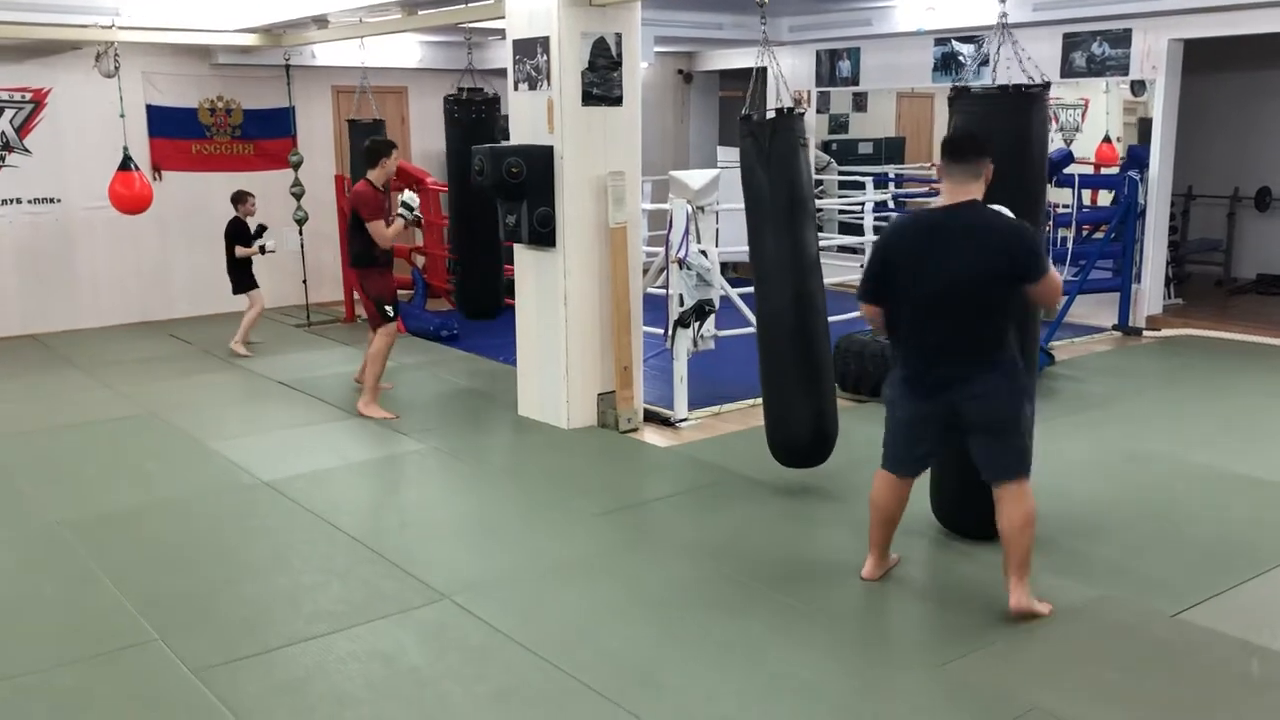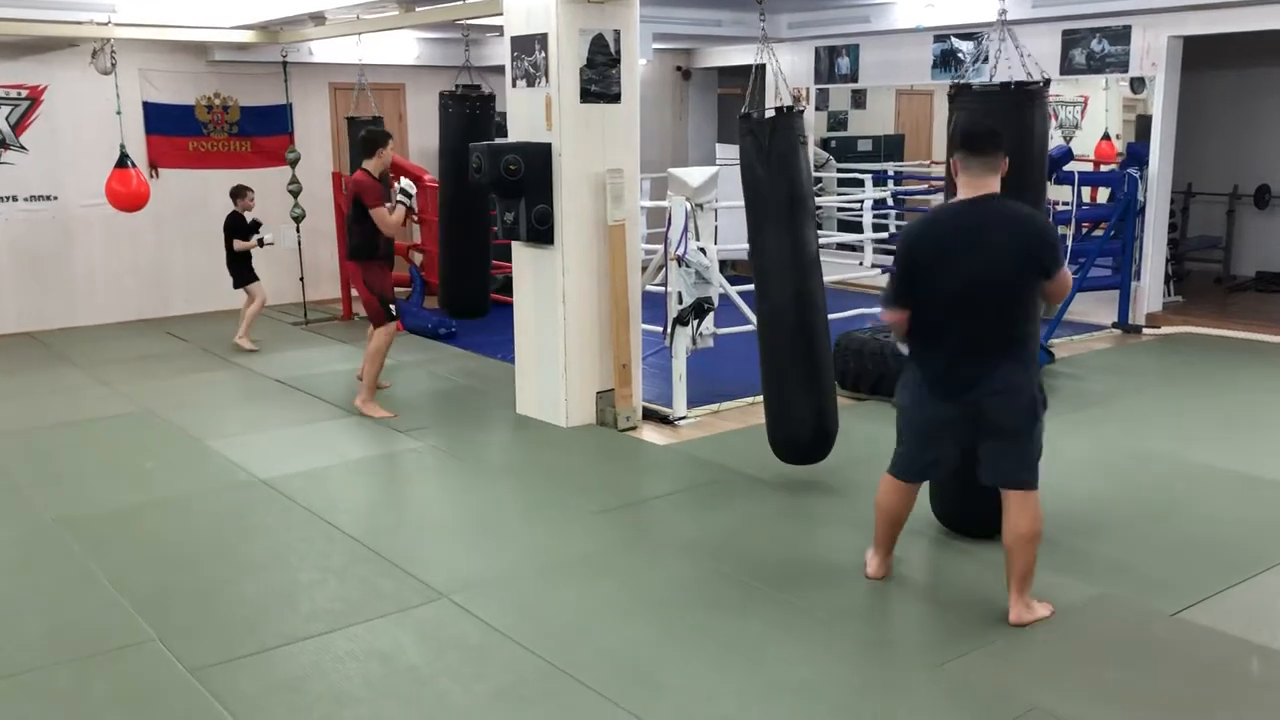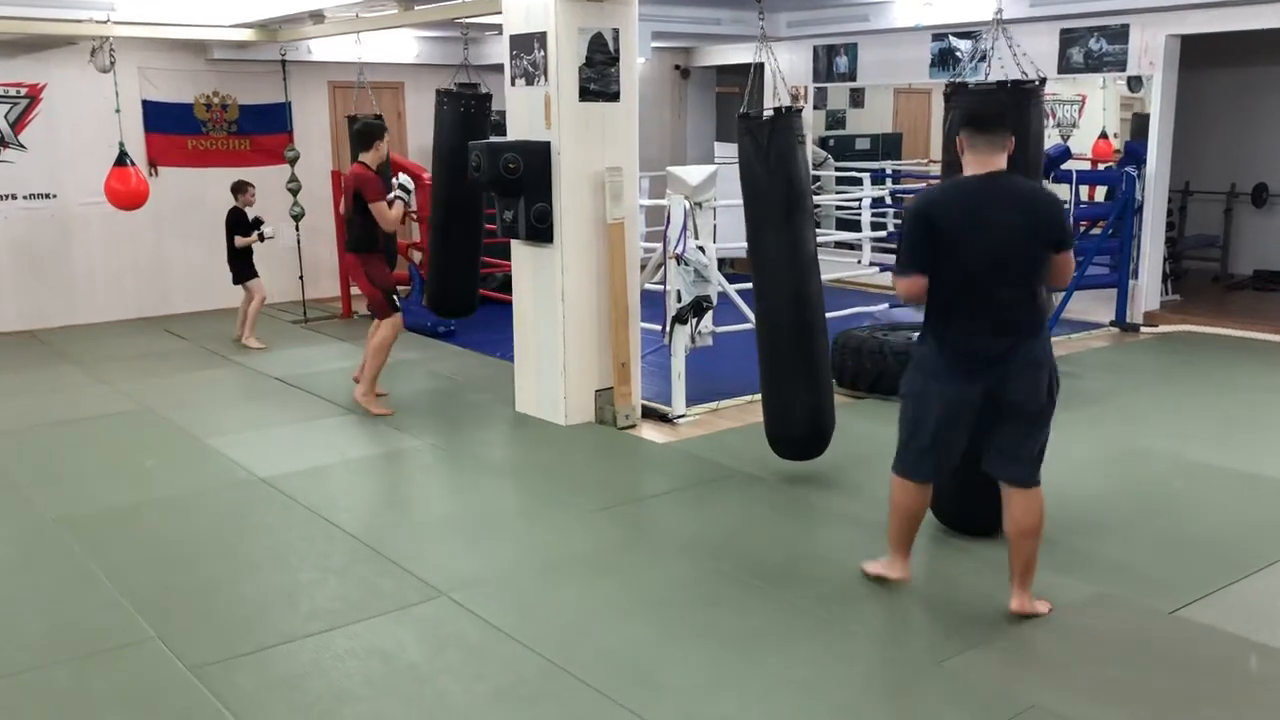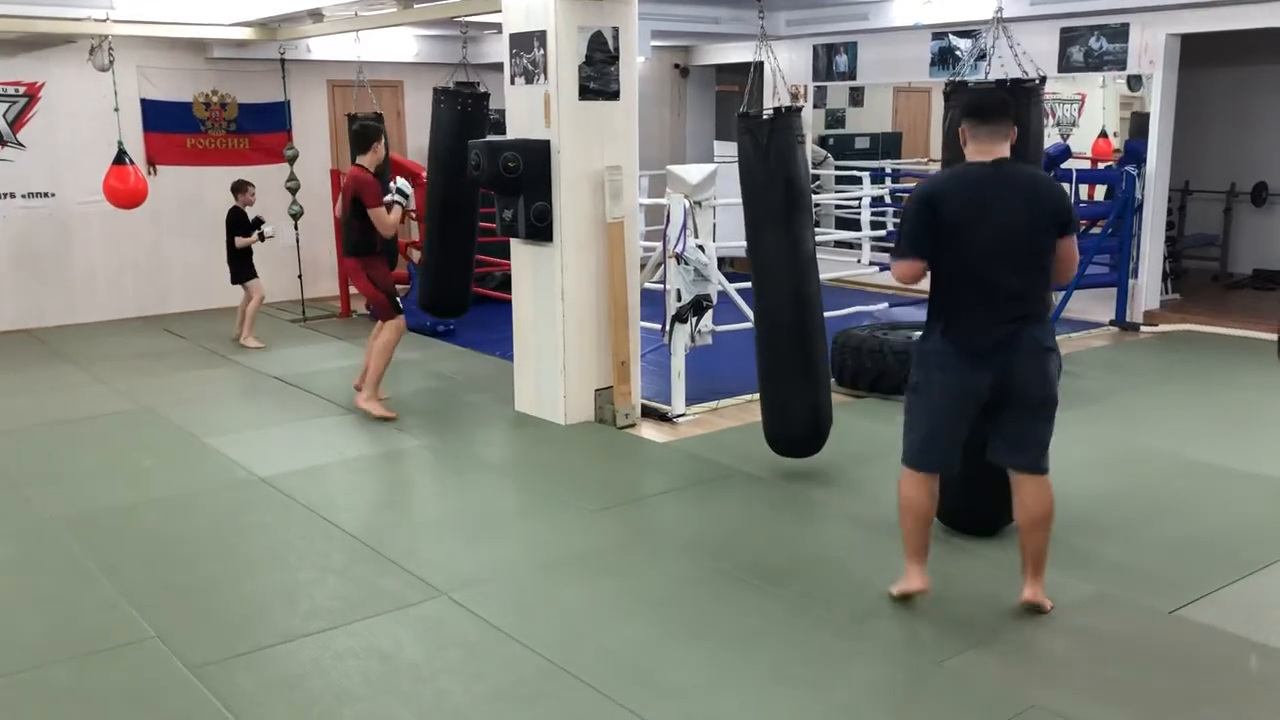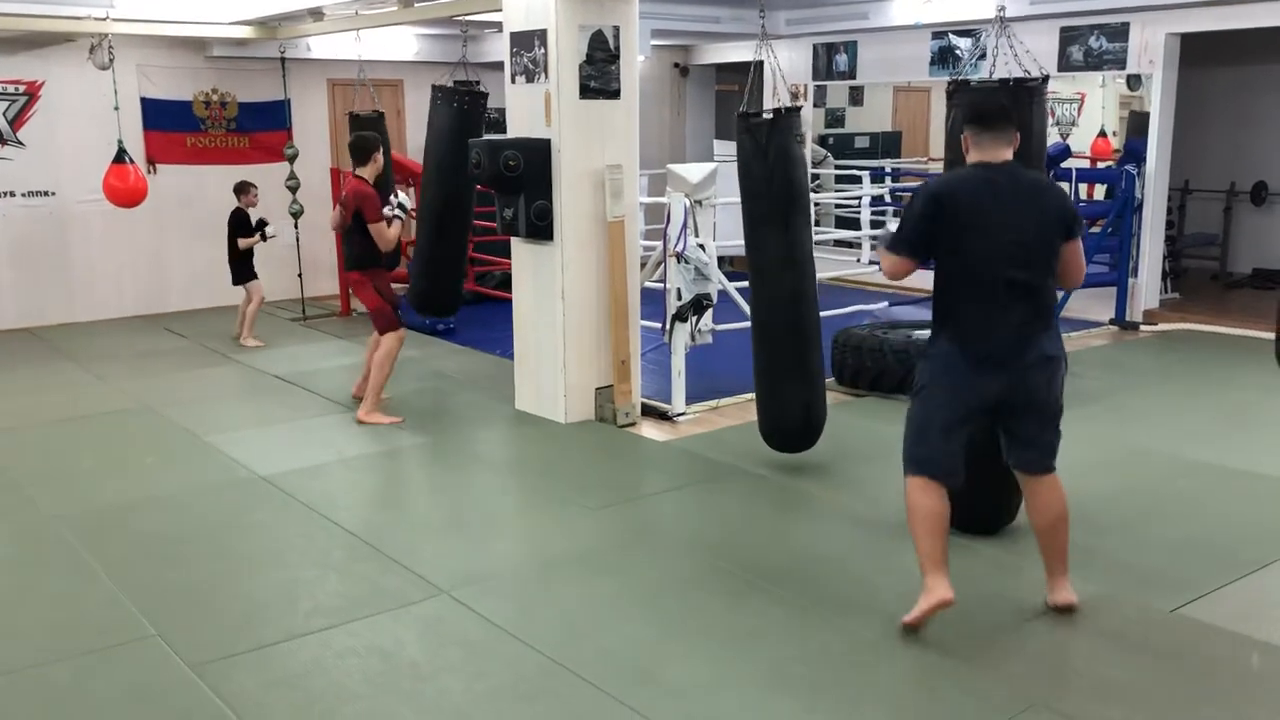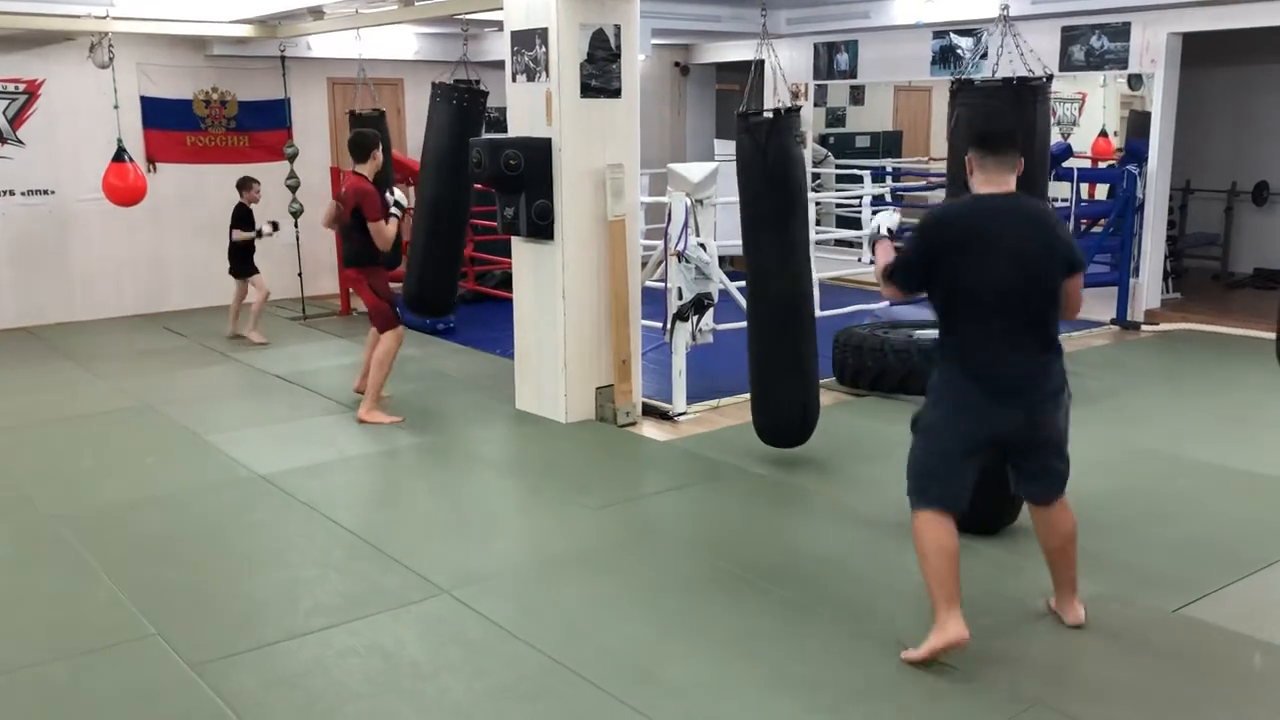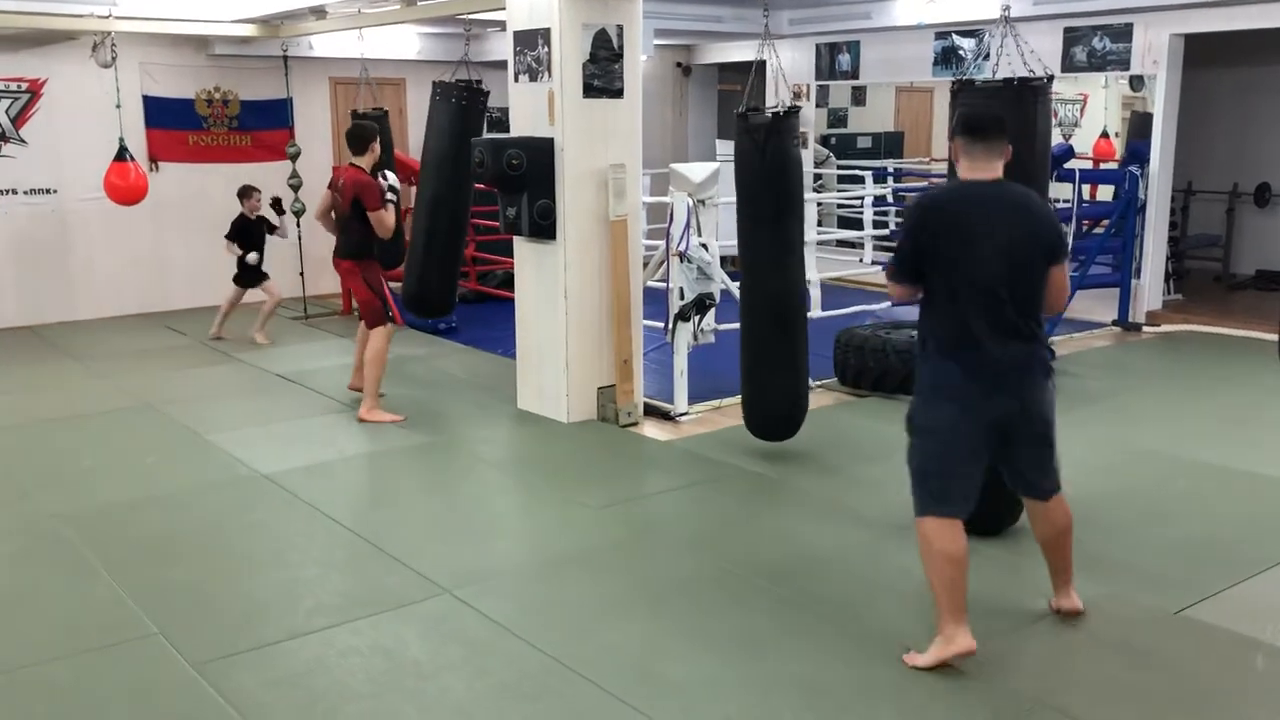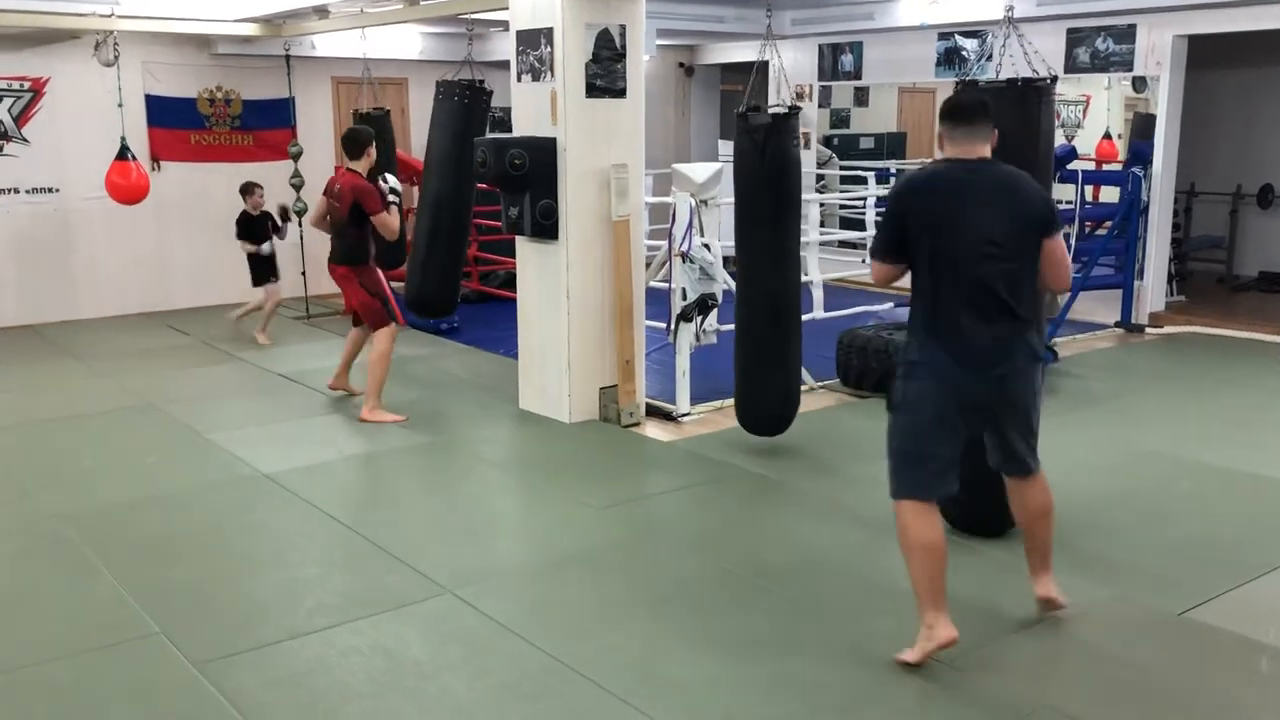
dt=0.1s
person 1, frame 1
left shoulder: (897, 235)
right shoulder: (1011, 236)
left elbow: (871, 313)
right elbow: (1050, 297)
left hip: (917, 381)
right hip: (990, 381)
left knee: (896, 468)
right knee: (1012, 481)
left ankle: (876, 559)
right ankle: (1019, 590)
person 1, frame 2
left shoulder: (921, 234)
right shoulder: (1036, 228)
left elbow: (897, 320)
right elbow: (1058, 294)
left hip: (934, 380)
right hip: (1010, 383)
left knee: (904, 470)
right knee: (1019, 488)
left ankle: (879, 557)
right ankle: (1021, 600)
person 1, frame 3
left shoulder: (930, 205)
right shoulder: (1045, 205)
left elbow: (909, 290)
right elbow: (1061, 278)
left hip: (947, 363)
right hip: (1024, 364)
left knee: (915, 469)
right knee: (1021, 482)
left ankle: (896, 560)
right ankle: (1022, 594)
person 1, frame 4
left shoulder: (935, 192)
right shoulder: (1048, 192)
left elbow: (905, 273)
right elbow: (1066, 270)
left hip: (953, 352)
right hip: (1029, 350)
left knee: (921, 462)
right knee: (1029, 468)
left ankle: (914, 570)
right ankle: (1034, 584)
person 1, frame 5
left shoulder: (940, 193)
right shoulder: (1052, 196)
left elbow: (893, 266)
right elbow: (1073, 277)
left wrist: (938, 246)
left hip: (961, 358)
right hip: (1036, 356)
left knee: (925, 470)
right knee: (1039, 470)
left ankle: (935, 584)
right ankle: (1059, 584)
person 1, frame 6
left shoulder: (943, 224)
right shoulder: (1053, 225)
left elbow: (893, 288)
right elbow: (1070, 309)
left wrist: (884, 243)
left hip: (965, 390)
right hip: (1042, 386)
left knee: (931, 503)
right knee: (1048, 496)
left ankle: (948, 623)
right ankle: (1068, 600)
person 1, frame 7
left shoulder: (930, 209)
right shoulder: (1038, 213)
left elbow: (900, 290)
right elbow: (1056, 301)
left hip: (953, 383)
right hip: (1026, 375)
left knee: (938, 509)
right knee: (1042, 489)
left ankle: (953, 632)
right ankle: (1066, 592)
person 1, frame 8
left shoulder: (914, 190)
right shoulder: (1027, 190)
left elbow: (883, 273)
right elbow: (1058, 280)
left hip: (938, 363)
right hip: (1014, 358)
left knee: (914, 492)
right knee: (1021, 468)
left ankle: (935, 622)
right ankle: (1043, 579)
person 2, frame 1
left shoulder: (382, 189)
right shoulder: (363, 194)
right elbow: (386, 240)
left wrist: (406, 216)
right wrist: (405, 212)
left hip: (381, 267)
right hip: (366, 271)
left knee: (384, 325)
right knee: (387, 328)
left ankle: (365, 373)
right ankle: (367, 400)
person 2, frame 2
left shoulder: (361, 180)
right shoulder: (366, 184)
right elbow: (390, 228)
left wrist: (393, 205)
right wrist: (404, 200)
left hip: (372, 261)
right hip: (365, 265)
left knee: (382, 322)
right knee: (388, 326)
left ankle: (366, 372)
right ankle: (365, 398)
person 2, frame 3
left shoulder: (357, 173)
right shoulder: (366, 178)
left elbow: (345, 210)
right elbow: (390, 224)
left wrist: (389, 199)
right wrist: (401, 195)
left hip: (368, 254)
right hip: (364, 258)
left knee: (384, 317)
right knee: (392, 319)
left ankle: (364, 372)
right ankle: (365, 391)
person 2, frame 4
left shoulder: (352, 176)
right shoulder: (366, 181)
left elbow: (341, 214)
right elbow: (387, 230)
left wrist: (383, 202)
right wrist: (399, 199)
left hip: (357, 255)
right hip: (365, 260)
left knee: (386, 319)
right knee: (395, 322)
left ankle: (365, 380)
right ankle: (367, 396)
person 2, frame 5
left shoulder: (350, 187)
right shoulder: (367, 194)
left elbow: (335, 223)
right elbow: (387, 244)
right wrist: (399, 213)
left hip: (358, 267)
right hip: (366, 272)
left knee: (385, 328)
right knee: (395, 333)
left ankle: (363, 386)
right ankle: (369, 409)
person 2, frame 6
left shoulder: (347, 184)
right shoulder: (367, 192)
left elbow: (329, 221)
right elbow: (385, 243)
right wrist: (396, 212)
left hip: (354, 265)
right hip: (364, 270)
left knee: (382, 323)
right knee: (393, 331)
left ankle: (364, 381)
right ankle: (369, 409)
person 2, frame 7
left shoulder: (341, 176)
right shoulder: (366, 183)
left elbow: (321, 214)
right elbow: (385, 231)
right wrist: (391, 196)
left hip: (346, 257)
right hip: (359, 262)
left knee: (371, 318)
right knee: (382, 328)
left ankle: (358, 377)
right ankle: (370, 407)
person 2, frame 8
left shoulder: (336, 181)
right shoulder: (363, 187)
left elbow: (316, 220)
right elbow: (391, 232)
right wrist: (392, 198)
left hip: (340, 262)
right hip: (353, 268)
left knee: (364, 323)
right knee: (386, 329)
left ankle: (340, 378)
right ankle: (372, 407)
person 3, frame 1
left shoulder: (240, 224)
right shoulder: (237, 226)
right elbow: (239, 252)
left wrist: (257, 234)
right wrist: (262, 249)
left hip: (242, 270)
right hip: (240, 271)
left knee: (253, 303)
right knee: (259, 306)
left ankle: (243, 337)
right ankle: (237, 342)
person 3, frame 2
left shoulder: (236, 218)
right shoulder: (236, 219)
right elbow: (237, 246)
left wrist: (252, 230)
right wrist: (259, 242)
left hip: (241, 265)
right hip: (240, 266)
left knee: (252, 298)
right knee: (260, 298)
left ankle: (242, 334)
right ankle: (241, 336)
person 3, frame 3
left shoulder: (237, 213)
right shoulder: (237, 215)
right elbow: (238, 242)
left wrist: (253, 227)
right wrist: (260, 236)
left hip: (242, 261)
right hip: (240, 262)
left knee: (250, 295)
right knee: (260, 295)
left ankle: (240, 333)
right ankle: (248, 336)
person 3, frame 4
left shoulder: (237, 213)
right shoulder: (237, 215)
right elbow: (239, 243)
left wrist: (253, 227)
right wrist: (260, 236)
left hip: (241, 261)
right hip: (240, 262)
left knee: (249, 295)
right knee: (258, 295)
left ankle: (239, 331)
right ankle: (246, 337)
person 3, frame 5
left shoulder: (240, 215)
right shoulder: (240, 217)
right elbow: (242, 244)
left wrist: (256, 229)
right wrist: (262, 236)
left hip: (242, 263)
right hip: (241, 264)
left knee: (250, 296)
right knee: (258, 297)
left ankle: (239, 331)
right ankle: (246, 337)
person 3, frame 6
left shoulder: (248, 210)
right shoulder: (240, 211)
right elbow: (235, 236)
left wrist: (267, 228)
right wrist: (258, 233)
left hip: (245, 259)
right hip: (240, 258)
left knee: (241, 293)
right knee: (263, 291)
left ankle: (232, 328)
right ankle: (251, 330)
person 3, frame 7
left shoulder: (261, 220)
right shoulder: (239, 222)
left elbow: (284, 234)
right elbow: (229, 245)
left wrist: (280, 213)
right wrist: (244, 255)
left hip: (255, 268)
right hip: (249, 269)
left knee: (233, 300)
right knee: (275, 297)
left ankle: (216, 330)
right ankle: (258, 331)
person 3, frame 8
left shoulder: (267, 216)
right shoulder: (243, 220)
left elbow: (281, 235)
right elbow: (244, 246)
left wrist: (284, 221)
right wrist: (259, 249)
left hip: (269, 263)
right hip: (259, 265)
left knee: (266, 301)
right knee: (275, 299)
left ankle: (239, 313)
right ankle: (260, 331)
